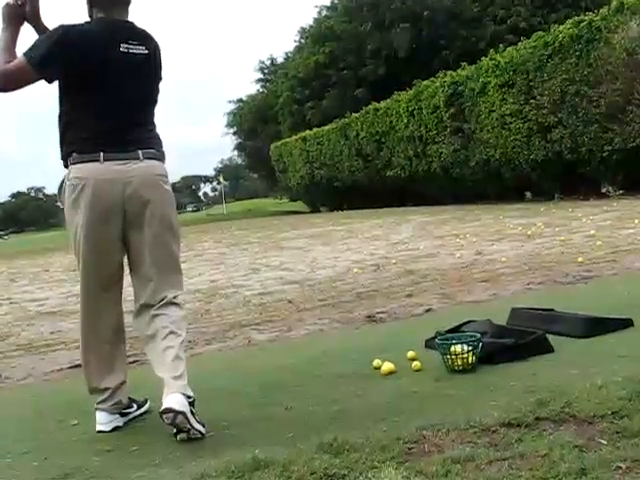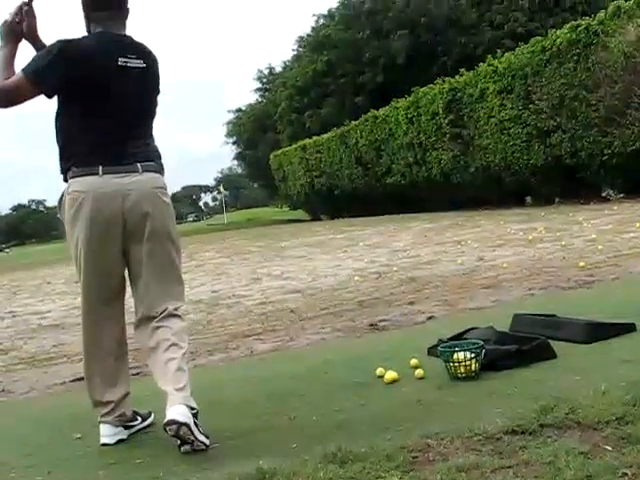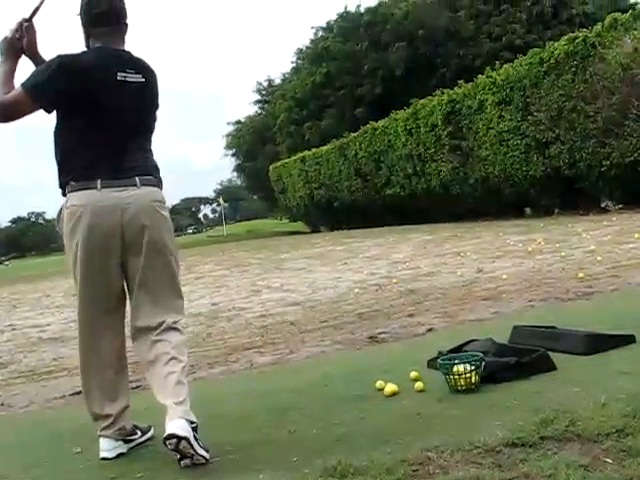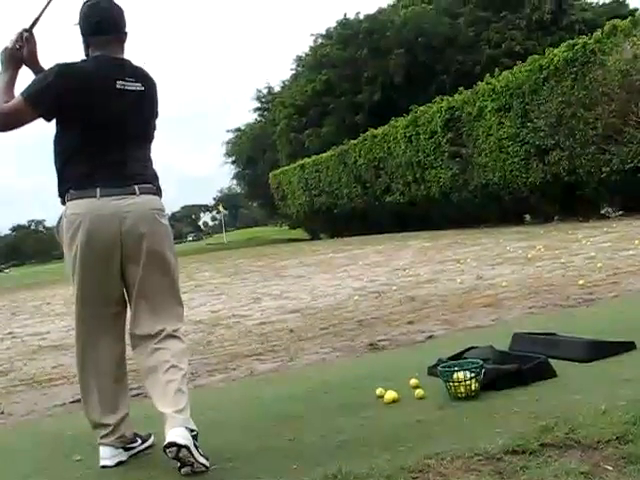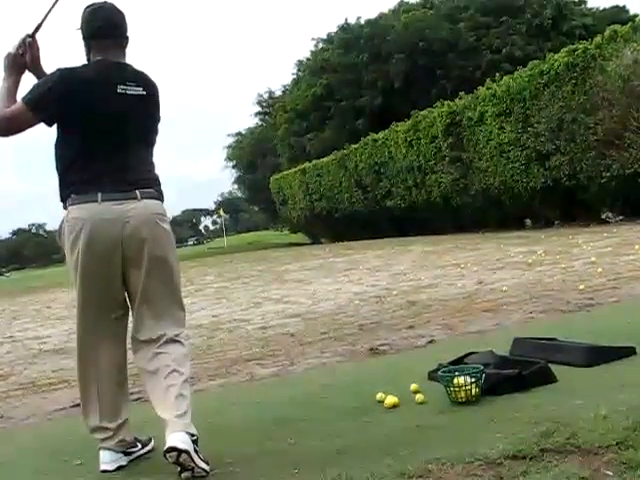
dt=0.3s
person 1, frame 1
left shoulder: (71, 39)
right shoulder: (148, 46)
left hip: (90, 176)
right hip: (147, 171)
left knee: (98, 296)
right knee: (160, 290)
left ankle: (111, 402)
right ankle: (176, 392)
person 1, frame 2
left shoulder: (71, 53)
right shoulder: (146, 59)
right wrist: (37, 42)
left hip: (90, 190)
right hip: (145, 184)
left knee: (100, 308)
right knee: (161, 303)
left ankle: (114, 415)
right ankle: (179, 404)
person 1, frame 3
left shoulder: (68, 69)
right shoulder: (145, 75)
left hip: (87, 203)
right hip: (144, 197)
left knee: (98, 322)
right knee: (159, 315)
left ankle: (114, 429)
right ankle: (178, 418)
person 1, frame 4
left shoulder: (69, 78)
right shoulder: (144, 83)
right wrist: (38, 69)
left hip: (87, 211)
right hip: (143, 205)
left knee: (97, 330)
right knee: (159, 323)
left ankle: (113, 437)
right ankle: (178, 426)
person 1, frame 5
left shoulder: (69, 82)
right shoulder: (146, 87)
right wrist: (42, 75)
left hip: (88, 215)
right hip: (145, 210)
left knee: (98, 333)
right knee: (161, 327)
left ankle: (113, 442)
right ankle: (179, 431)
